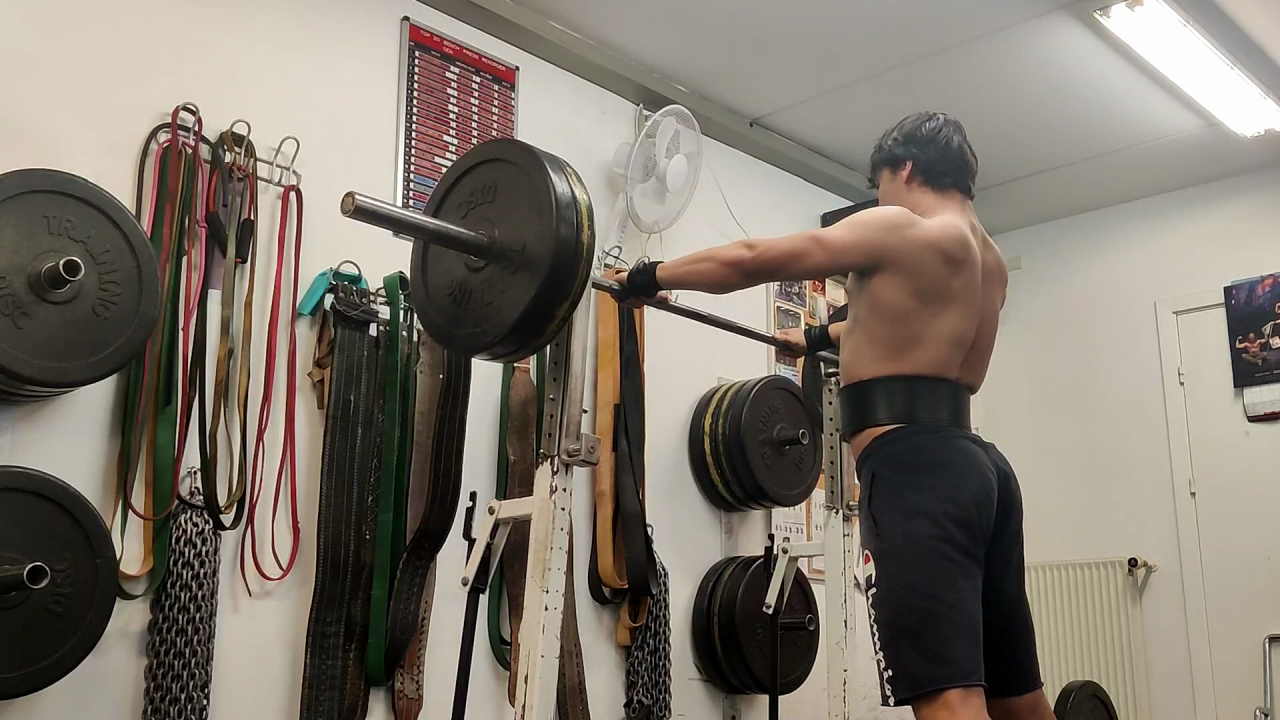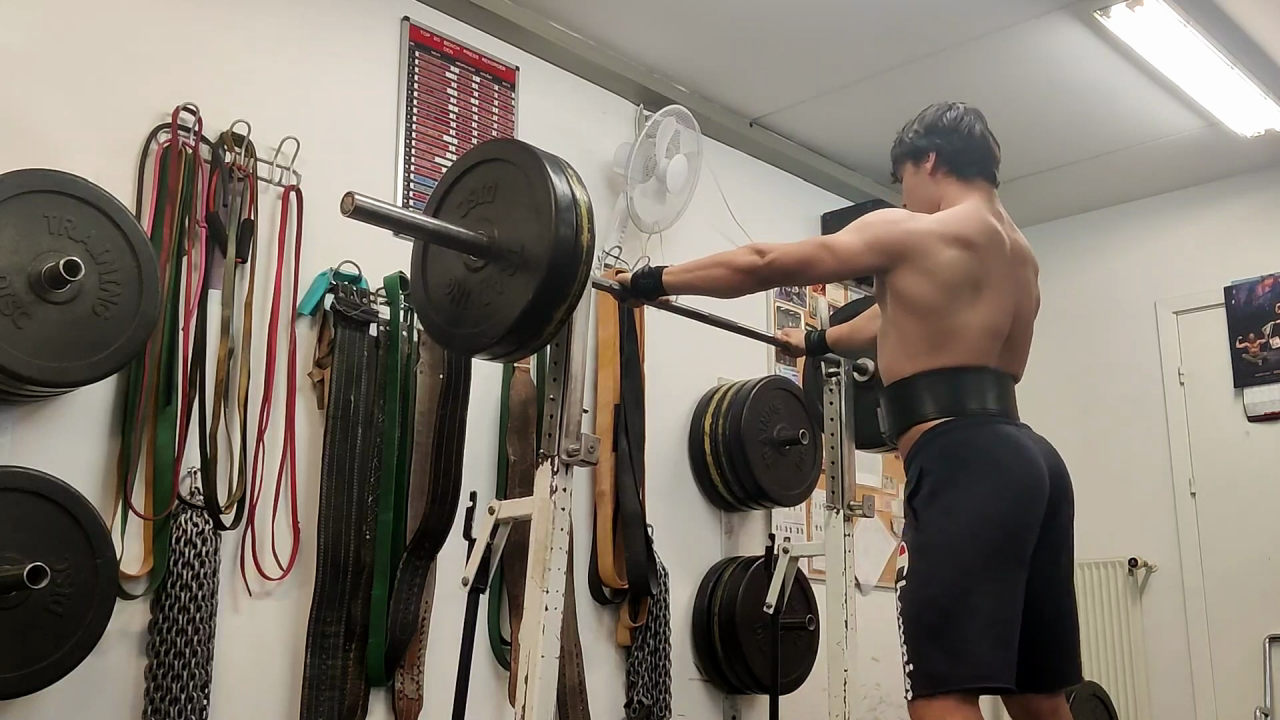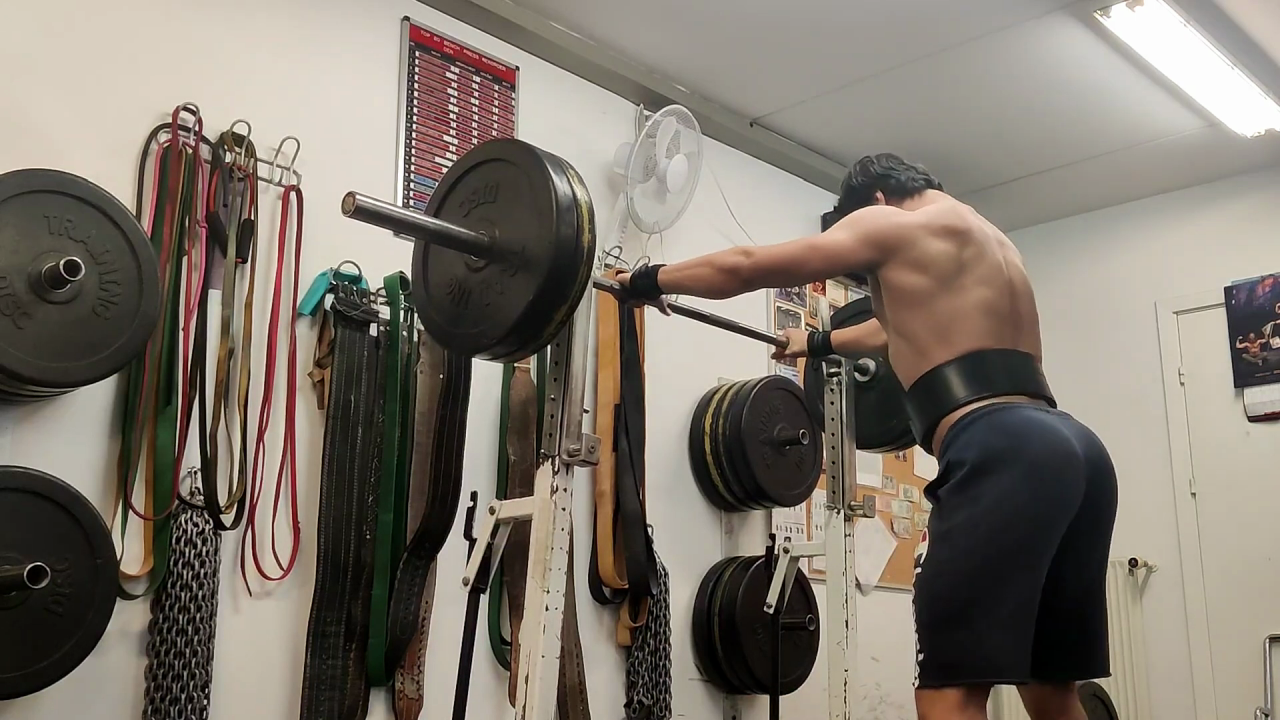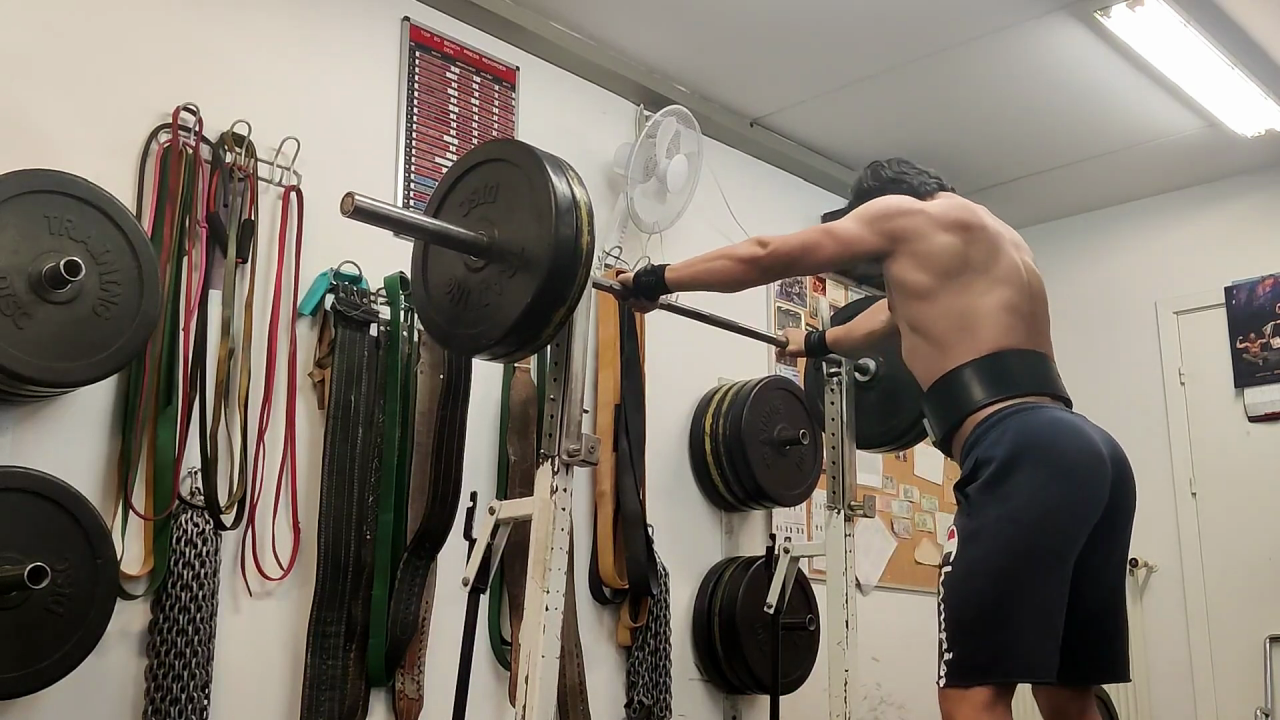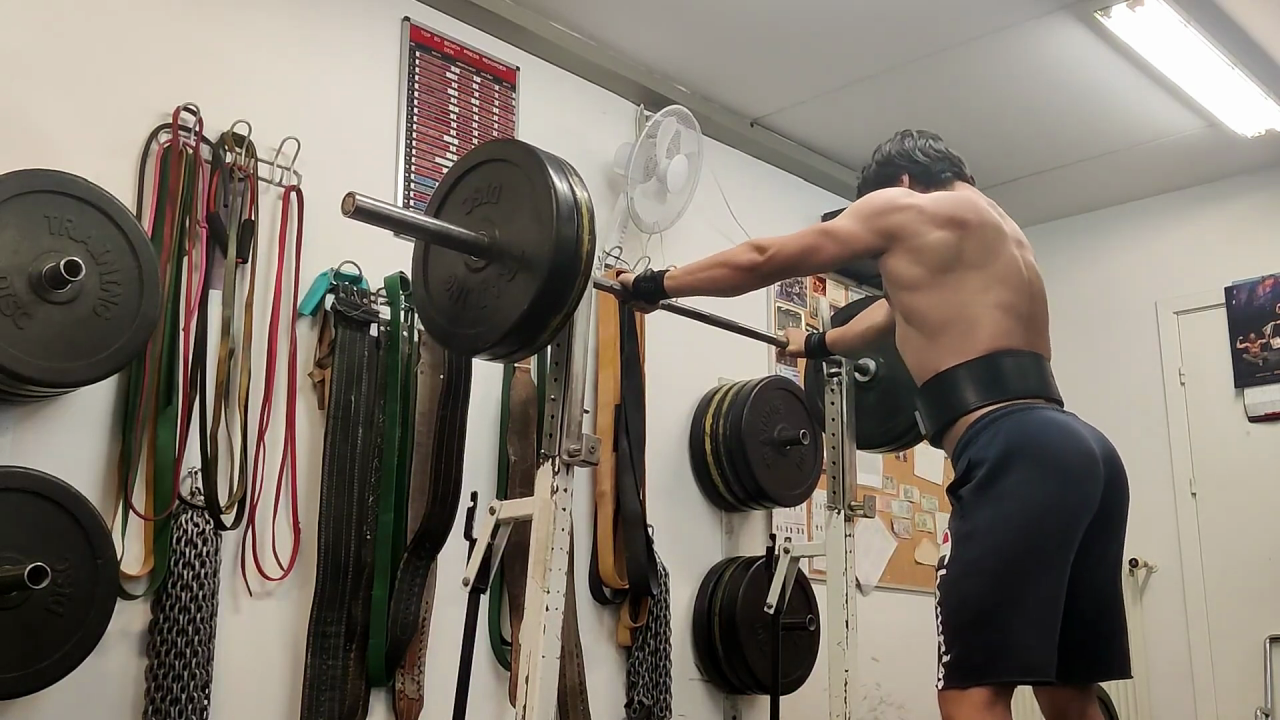
dt=0.5s
person 1, frame 1
left shoulder: (900, 231)
right shoulder: (988, 259)
left elbow: (753, 259)
left wrist: (645, 278)
right wrist: (819, 338)
left hip: (916, 472)
right hip: (972, 468)
person 1, frame 2
left shoulder: (914, 233)
right shoulder: (1018, 254)
left elbow: (764, 265)
left wrist: (652, 281)
right wrist: (819, 341)
left hip: (964, 469)
right hip: (1026, 464)
person 1, frame 3
left shoulder: (894, 224)
right shoulder: (987, 239)
left elbow: (747, 266)
left wrist: (650, 280)
right wrist: (823, 342)
left hip: (1003, 456)
right hip: (1071, 452)
person 1, frame 4
left shoulder: (903, 215)
right shoulder: (995, 237)
left elbow: (763, 256)
left wrist: (654, 280)
right wrist: (817, 341)
left hip: (1025, 458)
right hip: (1090, 456)
person 1, frame 5
left shoulder: (907, 208)
right shoulder: (999, 230)
left elbow: (761, 260)
left wrist: (654, 285)
right wrist: (820, 344)
left hip: (1017, 458)
right hip: (1080, 453)
